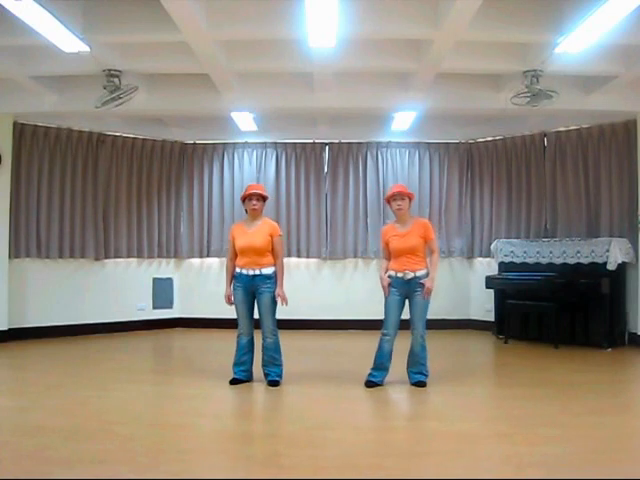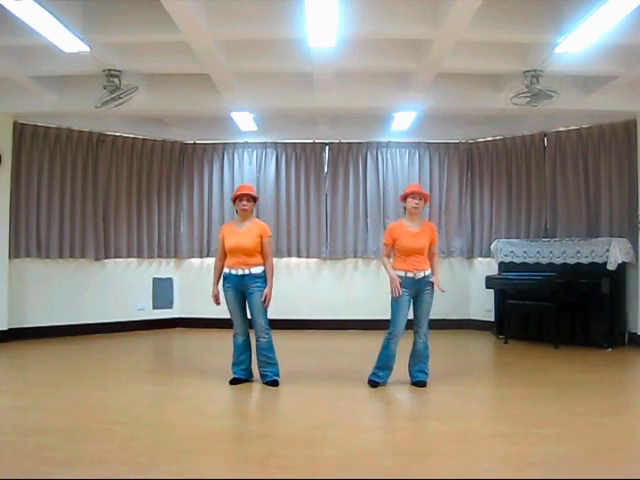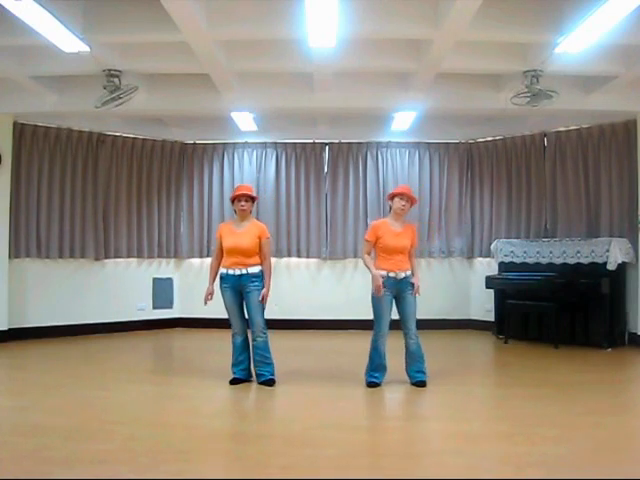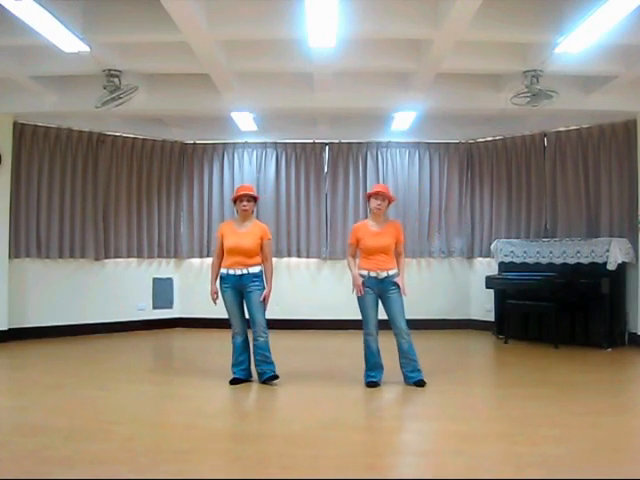
dt=0.5s
person 1, frame 1
left shoulder: (423, 225)
right shoulder: (387, 231)
left elbow: (434, 252)
left wrist: (431, 277)
right wrist: (383, 274)
left hip: (418, 281)
right hip: (395, 282)
left knee: (418, 331)
right knee: (388, 331)
left ankle: (418, 374)
right ankle: (377, 375)
person 1, frame 2
left shoulder: (430, 228)
right shoulder: (394, 228)
right elbow: (385, 256)
left wrist: (435, 276)
right wrist: (392, 275)
left hip: (424, 282)
right hip: (403, 282)
left knee: (421, 330)
right knee: (396, 330)
left ankle: (419, 374)
right ankle: (379, 374)
person 1, frame 3
left shoulder: (411, 229)
right shoulder: (377, 226)
right elbow: (366, 254)
left wrist: (415, 276)
right wrist: (375, 273)
left hip: (405, 282)
right hip: (384, 281)
left knee: (411, 330)
right knee: (381, 331)
left ankle: (417, 374)
right ankle: (375, 375)
person 1, frame 4
left shoulder: (395, 227)
right shoulder: (358, 228)
left elbow: (400, 255)
right elbow: (351, 256)
left wrist: (401, 276)
right wrist: (355, 274)
left hip: (390, 281)
right hip: (367, 281)
left knee: (401, 328)
right knee: (370, 331)
left ankle: (413, 374)
right ankle: (373, 375)
person 2, frame 1
left shoulder: (272, 227)
right shoulder: (236, 229)
left elbow: (278, 259)
right elbow: (231, 259)
left wrist: (279, 286)
right wrist: (228, 286)
left hip: (265, 279)
right hip: (241, 280)
left knee: (269, 329)
right knee: (244, 329)
left ankle: (273, 373)
right ankle: (242, 372)
person 2, frame 2
left shoulder: (262, 228)
right shoulder: (225, 229)
left elbow: (268, 259)
right elbow: (220, 259)
left wrist: (269, 286)
right wrist: (215, 285)
left hip: (255, 279)
right hip: (231, 280)
left knee: (261, 328)
right knee: (239, 329)
left ankle: (269, 373)
right ankle: (241, 372)
person 2, frame 3
left shoulder: (260, 228)
right shoulder: (223, 228)
left elbow: (266, 260)
right elbow: (217, 258)
left wrist: (266, 286)
right wrist: (210, 284)
left hip: (252, 279)
right hip: (228, 280)
left knee: (258, 327)
right knee: (237, 329)
left ankle: (265, 373)
right ankle: (241, 372)
person 2, frame 4
left shoulder: (262, 229)
right shoulder: (224, 227)
left elbow: (267, 260)
right elbow: (217, 257)
left wrist: (268, 287)
right wrist: (213, 283)
left hip: (253, 279)
right hip: (229, 280)
left knee: (259, 327)
right knee: (237, 329)
left ankle: (266, 371)
right ankle: (241, 373)
